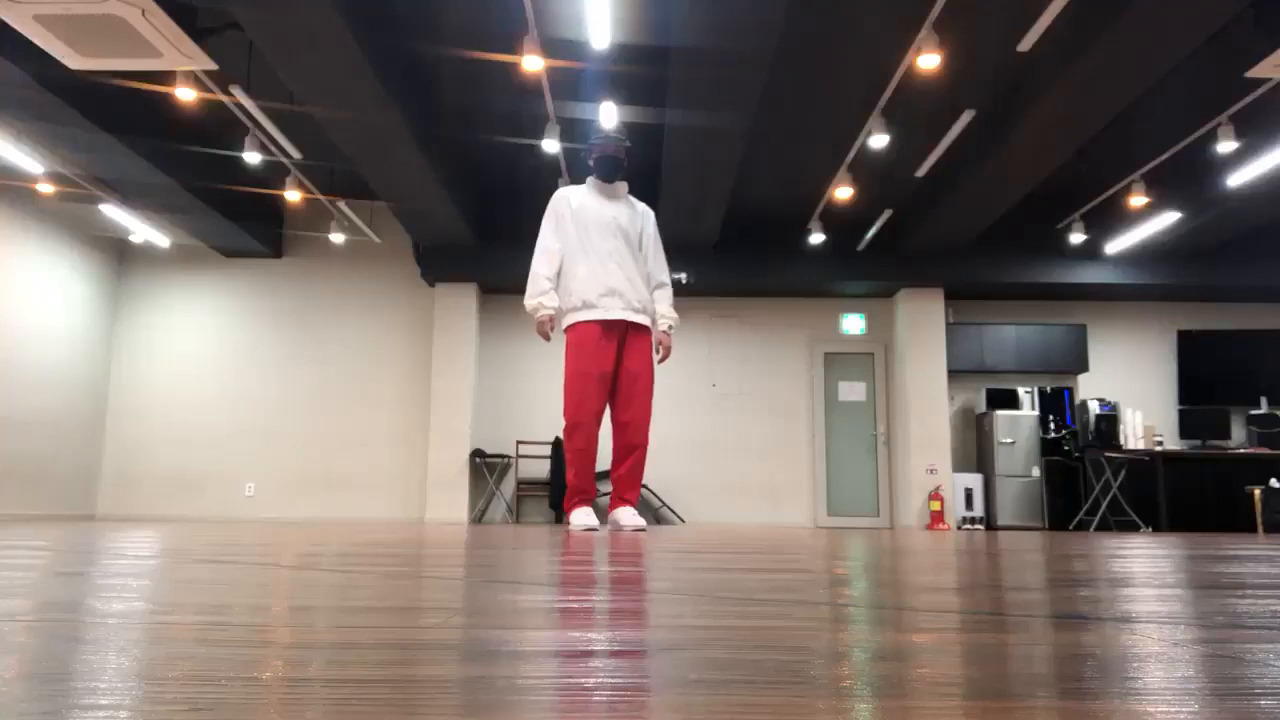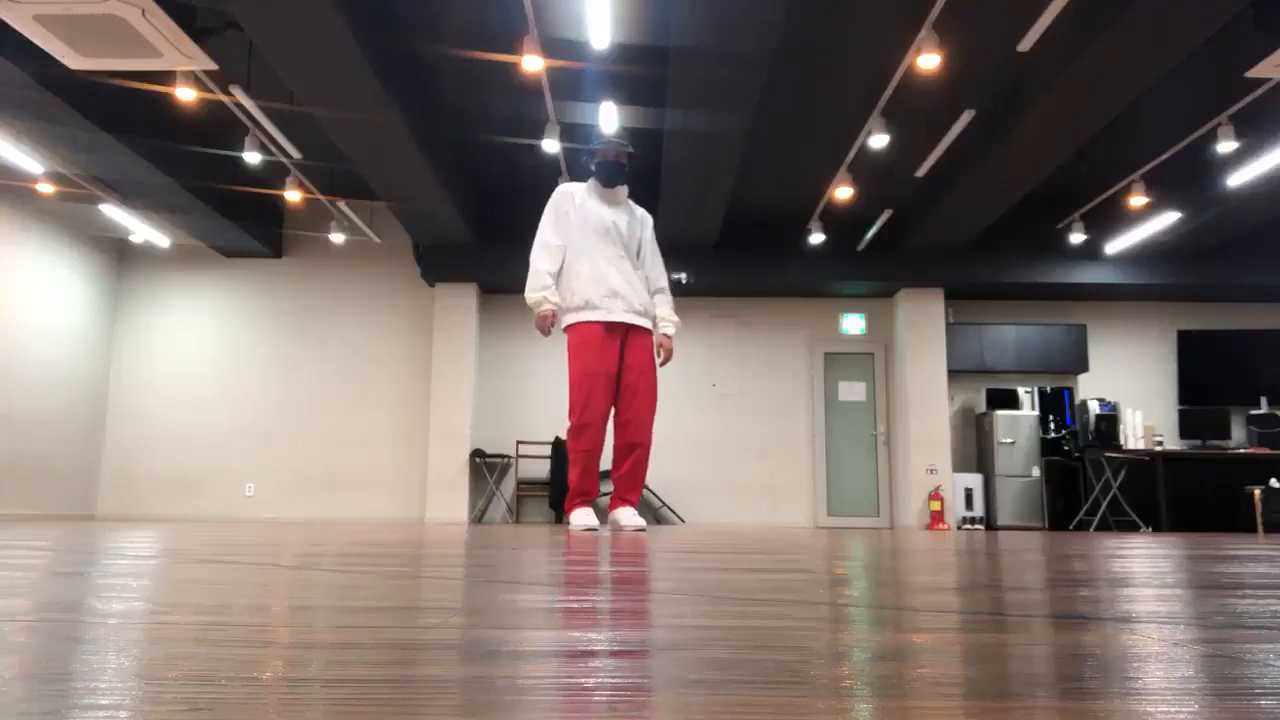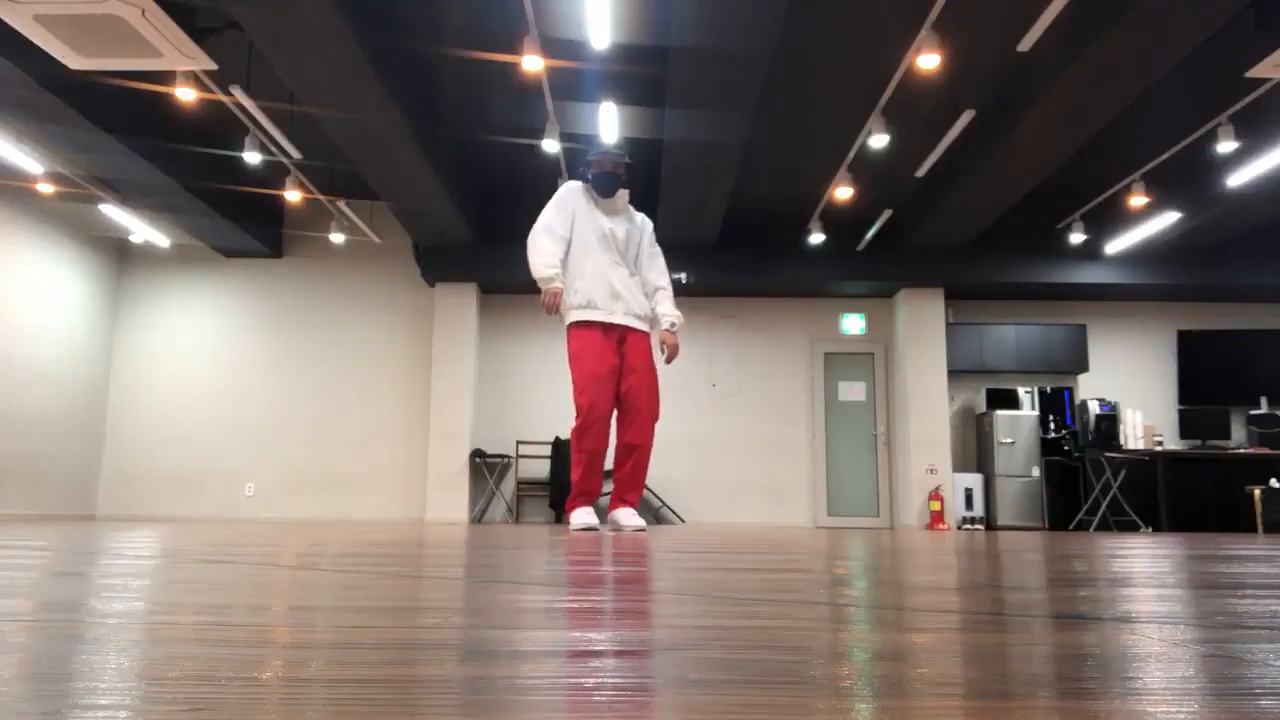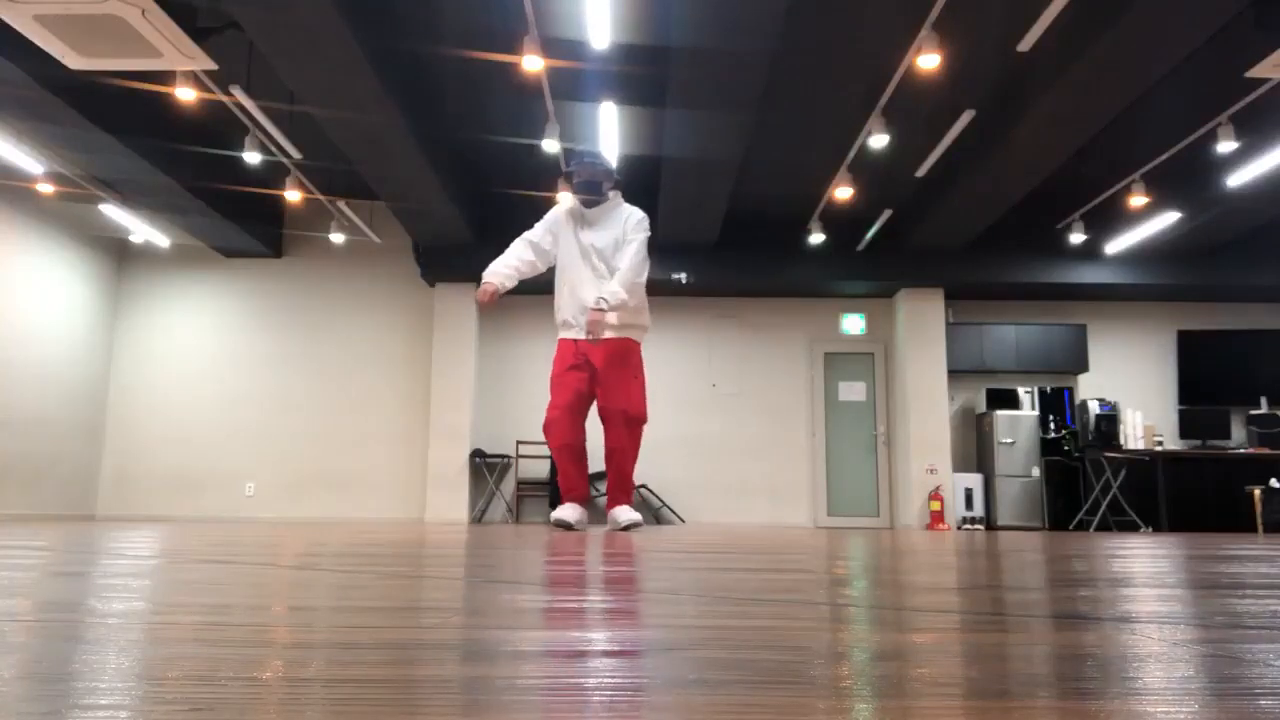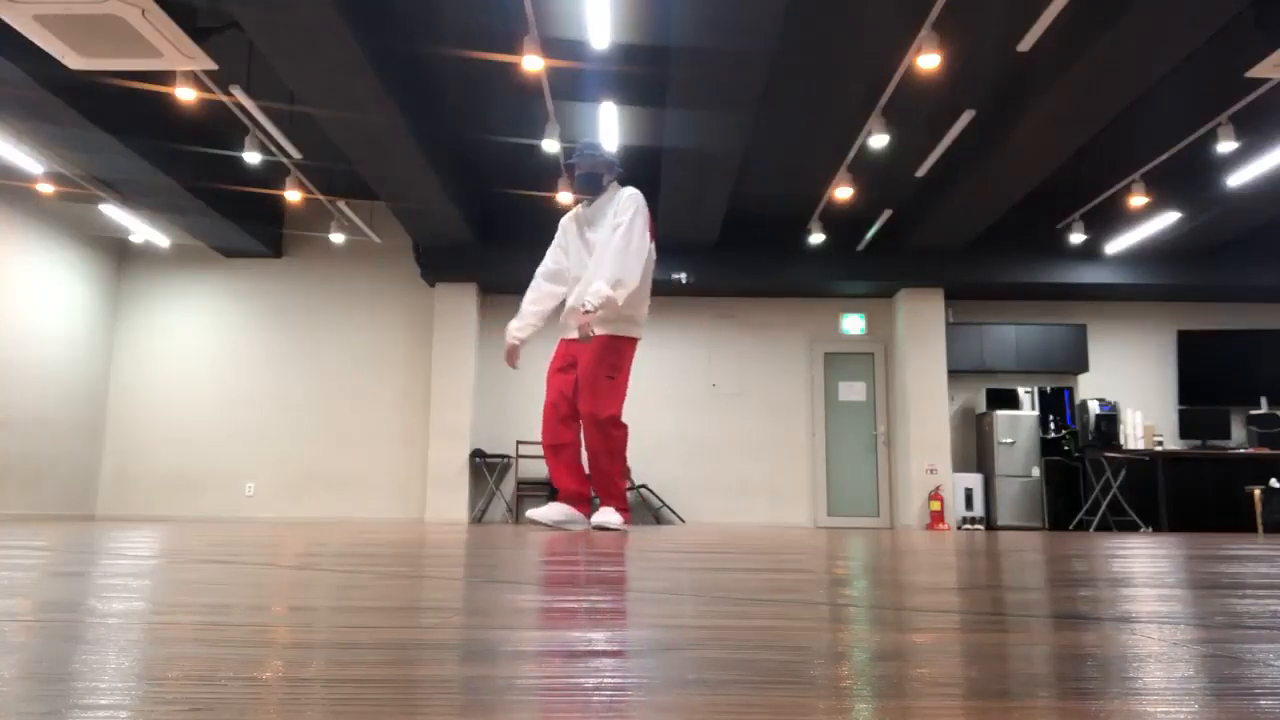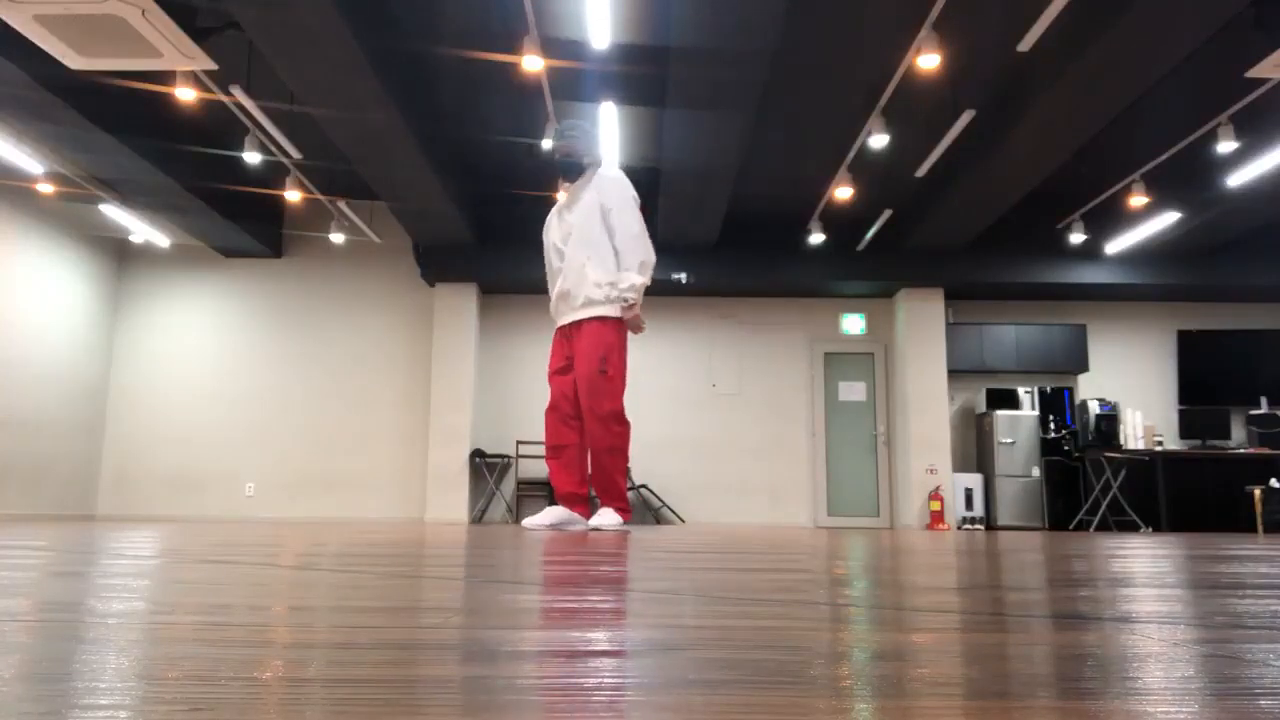
dt=0.7s
person 1, frame 1
left shoulder: (642, 212)
right shoulder: (567, 199)
left elbow: (657, 272)
right elbow: (548, 253)
left wrist: (664, 322)
right wrist: (543, 304)
left hip: (636, 321)
right hip: (587, 317)
left knee: (634, 417)
right knee: (582, 413)
left ankle: (624, 503)
right ankle: (579, 504)
person 1, frame 2
left shoulder: (641, 217)
right shoulder: (568, 197)
left elbow: (655, 274)
right elbow: (547, 249)
left wrist: (666, 326)
right wrist: (544, 298)
left hip: (638, 322)
right hip: (588, 317)
left knee: (638, 416)
right knee: (588, 412)
left ankle: (624, 503)
right ankle: (580, 504)
person 1, frame 3
left shoulder: (639, 222)
right shoulder: (572, 196)
left elbow: (655, 274)
right elbow: (544, 236)
left wrist: (667, 322)
right wrist: (551, 278)
left hip: (634, 325)
right hip: (588, 320)
left knee: (641, 414)
right knee: (593, 410)
left ankle: (624, 504)
right ankle: (581, 503)
person 1, frame 4
left shoulder: (632, 218)
right shoulder: (562, 215)
left elbow: (630, 269)
right elbow: (529, 248)
left wrist: (602, 304)
right wrist: (495, 277)
left hip: (619, 334)
right hip: (571, 335)
left knee: (625, 415)
right knee: (561, 419)
left ankle: (619, 502)
right ankle: (575, 501)
person 1, frame 5
left shoulder: (629, 201)
right shoulder: (571, 221)
left elbow: (621, 262)
right elbow: (549, 279)
left wrist: (592, 305)
right wrist: (517, 331)
left hip: (614, 328)
right hip: (573, 332)
left knee: (599, 415)
right knee: (558, 417)
left ankle: (612, 505)
right ankle: (572, 502)
person 1, frame 6
left shoulder: (609, 181)
right shoulder: (557, 211)
left elbow: (632, 238)
left wrist: (630, 297)
right wrist: (561, 312)
left hip: (602, 312)
right hip: (566, 319)
left knee: (602, 409)
right knee: (562, 412)
left ankle: (614, 507)
right ankle: (571, 505)
